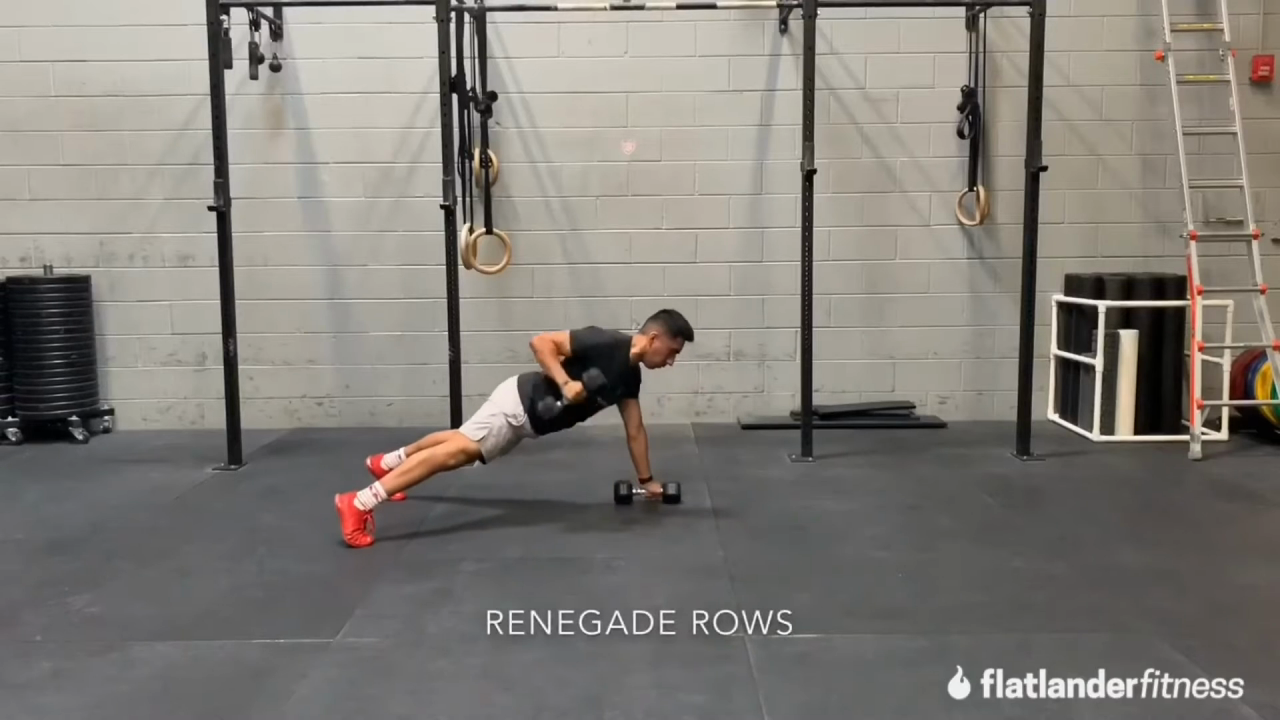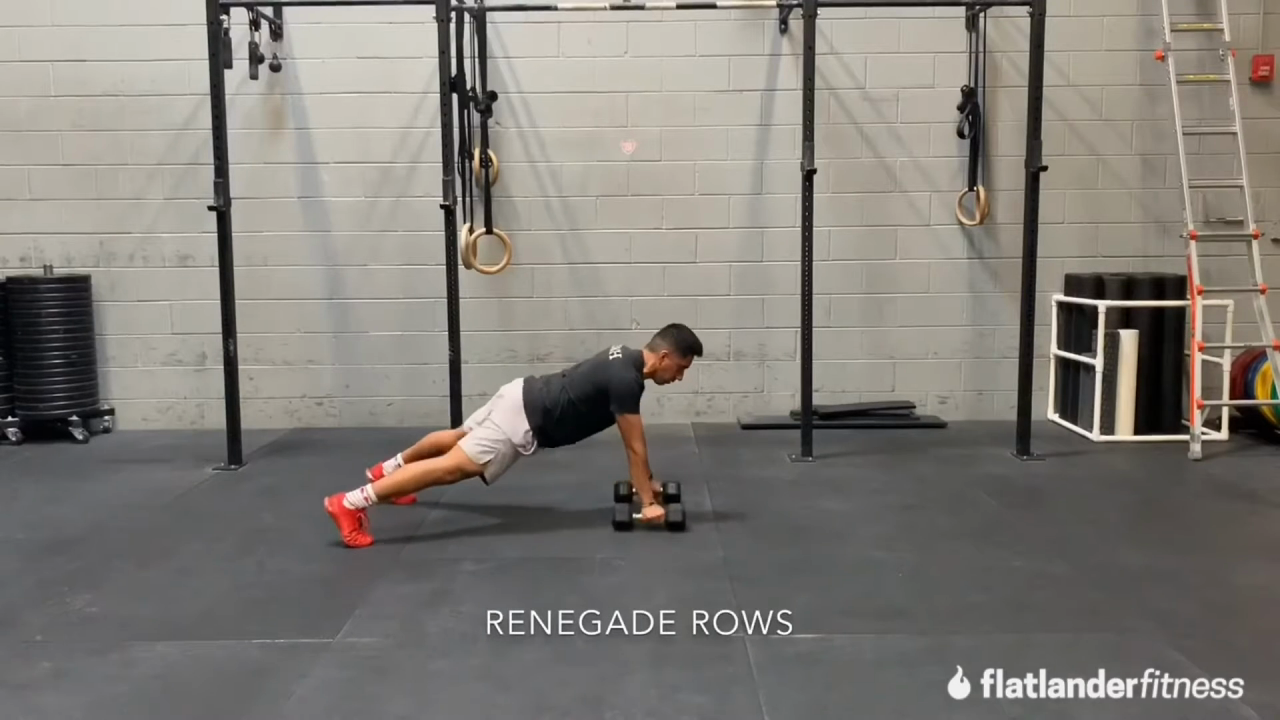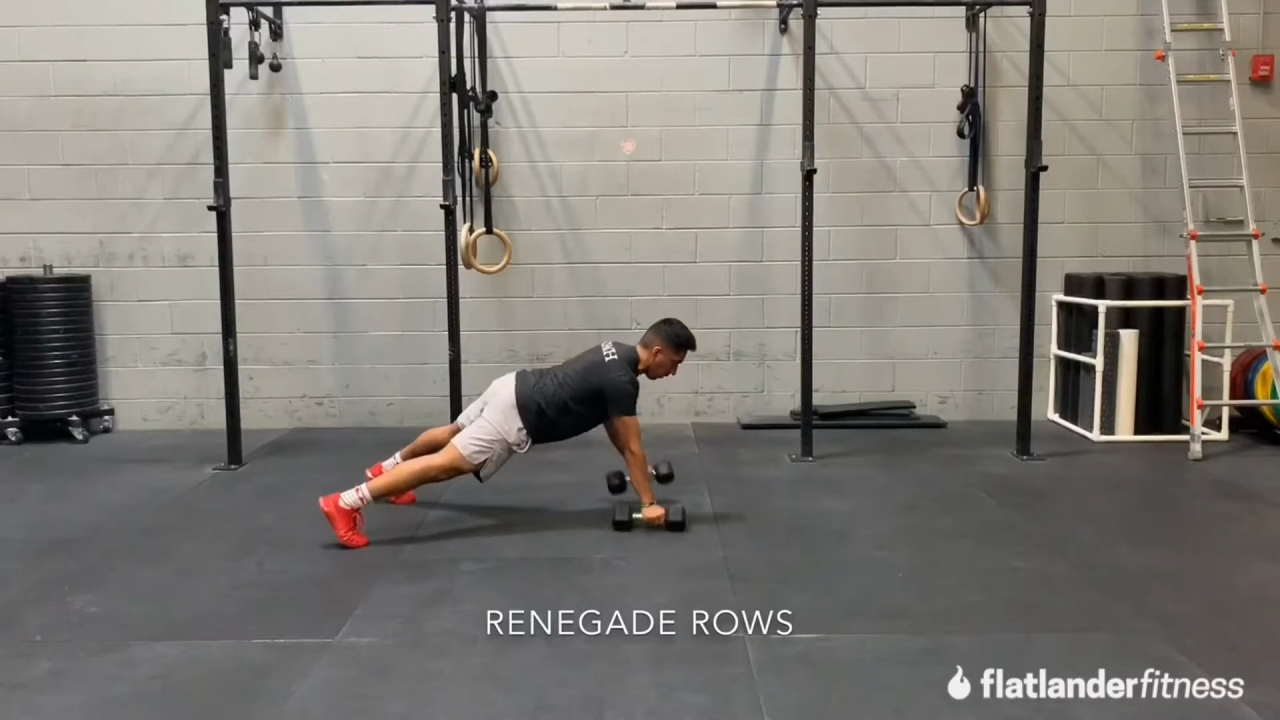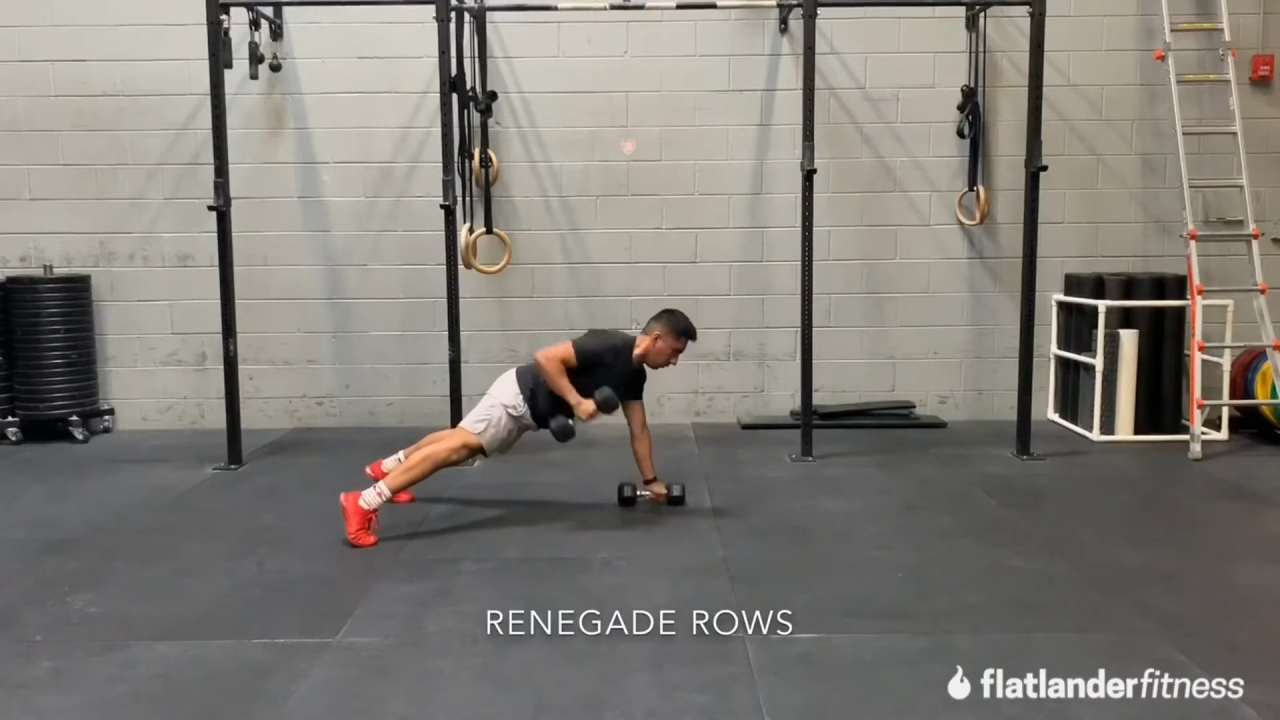
dt=1s
person 1, frame 1
left shoulder: (630, 372)
right shoulder: (605, 343)
left elbow: (635, 429)
right elbow: (540, 341)
left wrist: (647, 480)
right wrist: (566, 384)
left hip: (532, 416)
right hip: (521, 402)
left knee: (459, 440)
right knee: (457, 451)
left ankle: (386, 462)
right ankle: (359, 503)
person 1, frame 2
left shoulder: (628, 361)
right shoulder: (626, 379)
left elbow: (635, 434)
right elbow: (634, 446)
left wrist: (648, 480)
right wrist: (648, 502)
left hip: (522, 395)
right hip: (525, 420)
left knee: (457, 438)
right knee: (454, 465)
left ankle: (387, 469)
right ankle: (352, 503)
person 1, frame 3
left shoulder: (618, 352)
right shoulder: (622, 380)
left elbow: (606, 416)
right elbow: (632, 448)
left wrist: (641, 469)
right wrist: (648, 503)
left hip: (513, 388)
right hip: (518, 416)
left knee: (451, 433)
right knee: (446, 463)
left ankle: (386, 469)
right ankle: (347, 502)
person 1, frame 4
left shoulder: (634, 372)
right shoulder: (611, 346)
left elbow: (638, 428)
right elbow: (545, 357)
left wrist: (651, 481)
right wrist: (577, 401)
left hip: (530, 410)
right hip: (520, 395)
left knee: (460, 439)
right knee: (459, 446)
left ankle: (388, 467)
right ankle: (364, 502)
